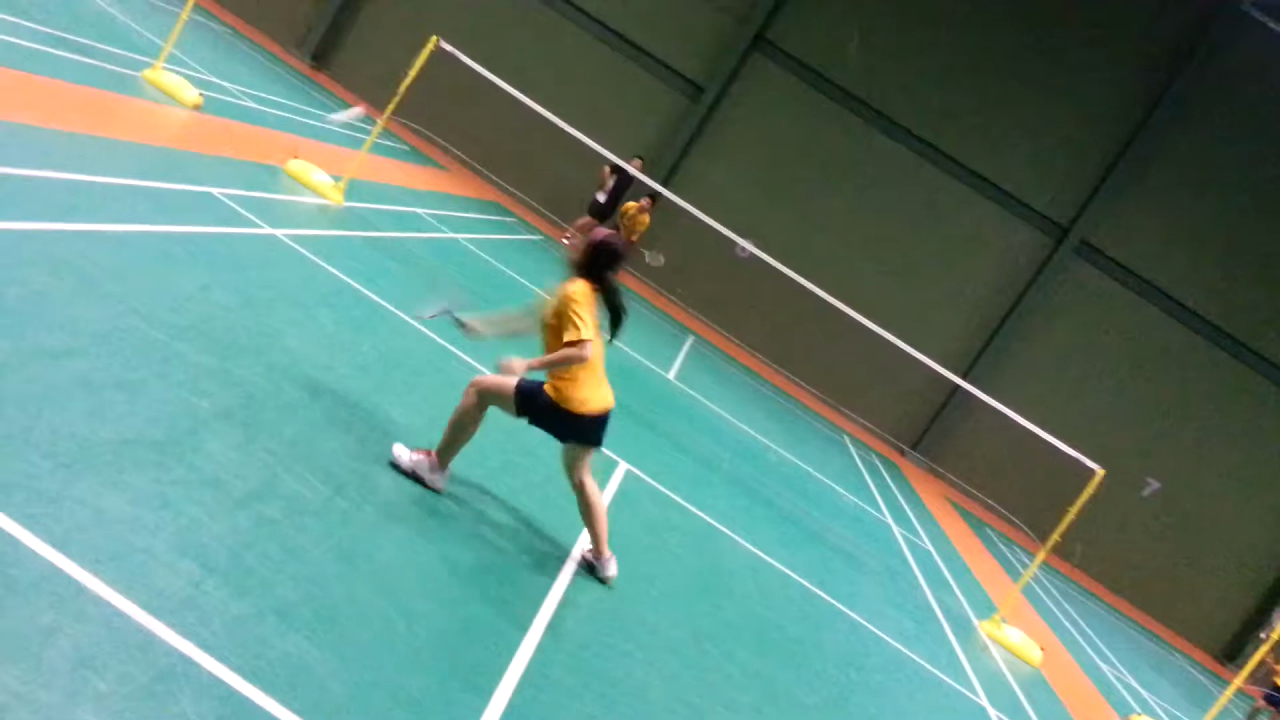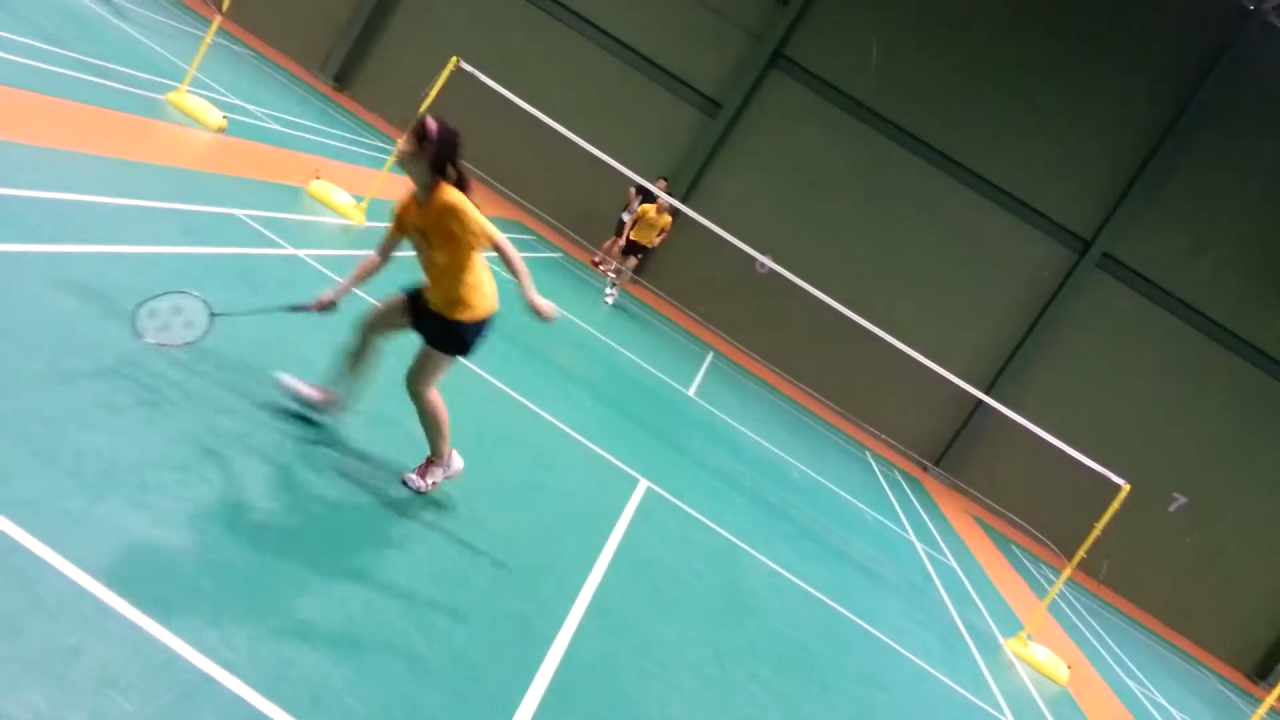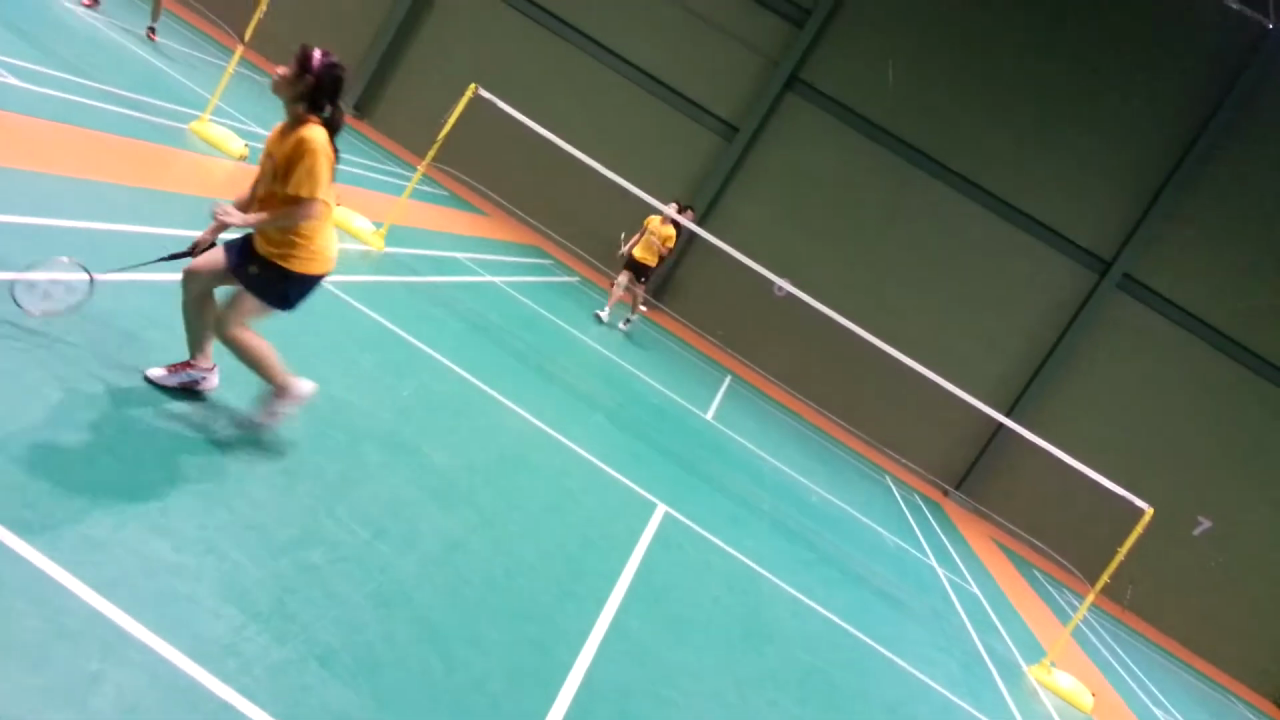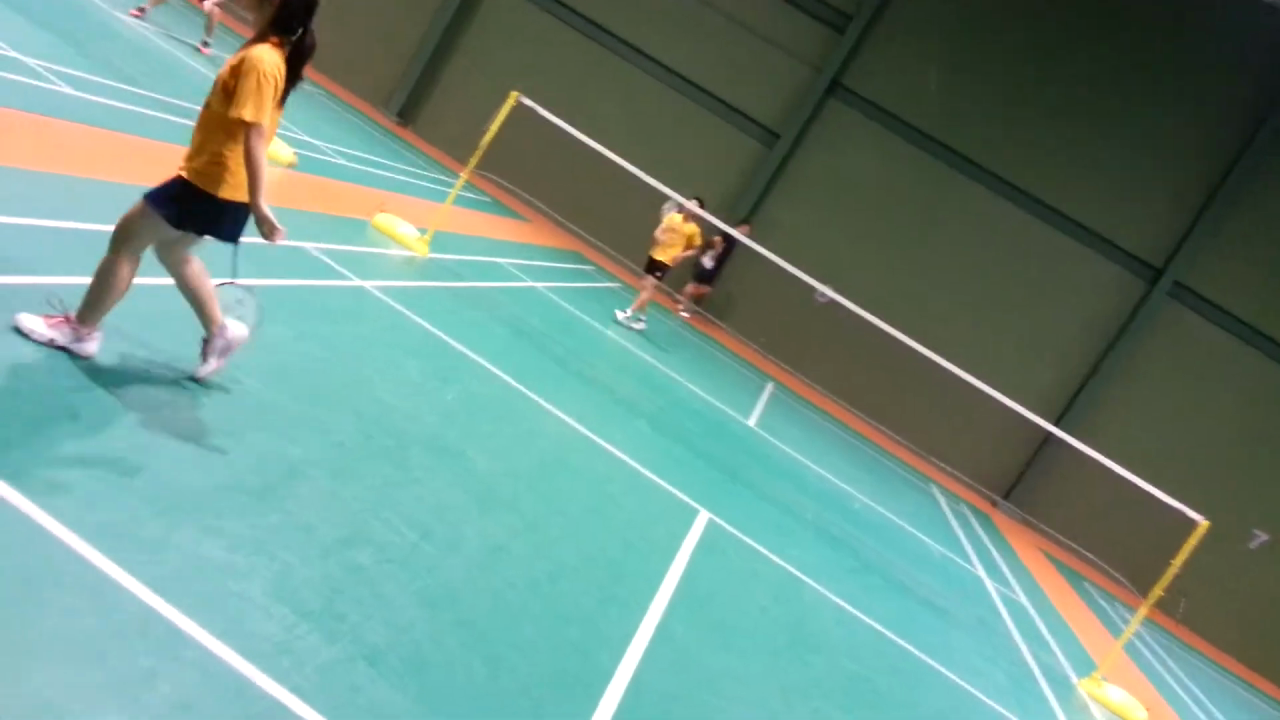
dt=0.4s
person 1, frame 1
left shoulder: (574, 292)
right shoulder: (588, 292)
left elbow: (582, 353)
right elbow: (534, 317)
left wrist: (528, 365)
right wrist: (485, 325)
left hip: (566, 400)
right hip: (598, 404)
left knee: (480, 388)
right knee: (580, 476)
left ankle: (435, 464)
right ankle: (602, 557)
person 1, frame 2
left shoulder: (451, 204)
right shoulder: (411, 202)
left elbow: (502, 247)
right elbow: (382, 255)
left wrist: (532, 296)
right wrist: (340, 290)
left hip: (466, 309)
right hip: (436, 296)
left knee: (419, 383)
right knee: (372, 323)
left ankle: (440, 461)
right ankle: (332, 394)
person 1, frame 3
left shoulder: (311, 141)
right shoulder: (282, 133)
left elbow: (307, 213)
right elbow: (257, 192)
left wrist: (244, 220)
right wrist: (215, 230)
left hip: (299, 260)
right hip: (267, 244)
left knee: (226, 323)
right knee: (197, 274)
left ankle: (286, 387)
right ankle: (199, 368)
person 1, frame 4
left shoulder: (259, 59)
right shoulder: (268, 51)
left elbow: (253, 136)
left wrist: (258, 204)
left hip: (212, 182)
right hip: (215, 178)
left knee: (126, 238)
right knee: (173, 251)
left ankle: (80, 330)
right ankle: (220, 331)
